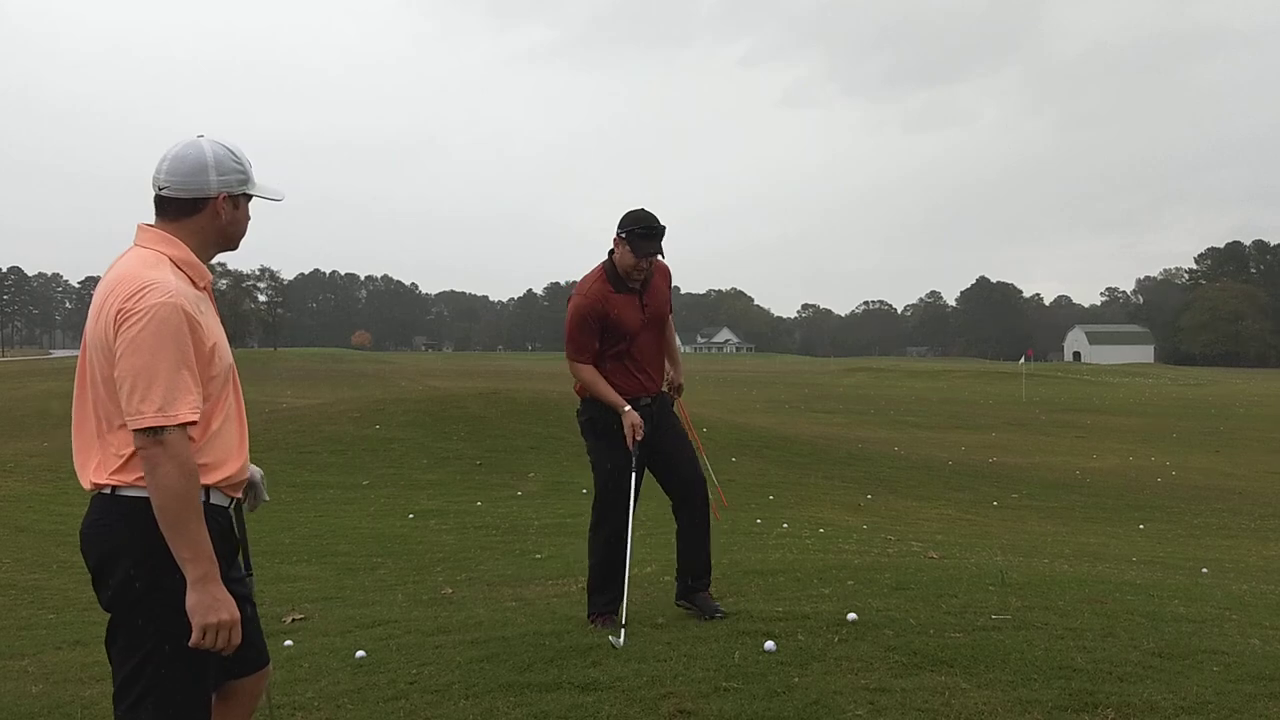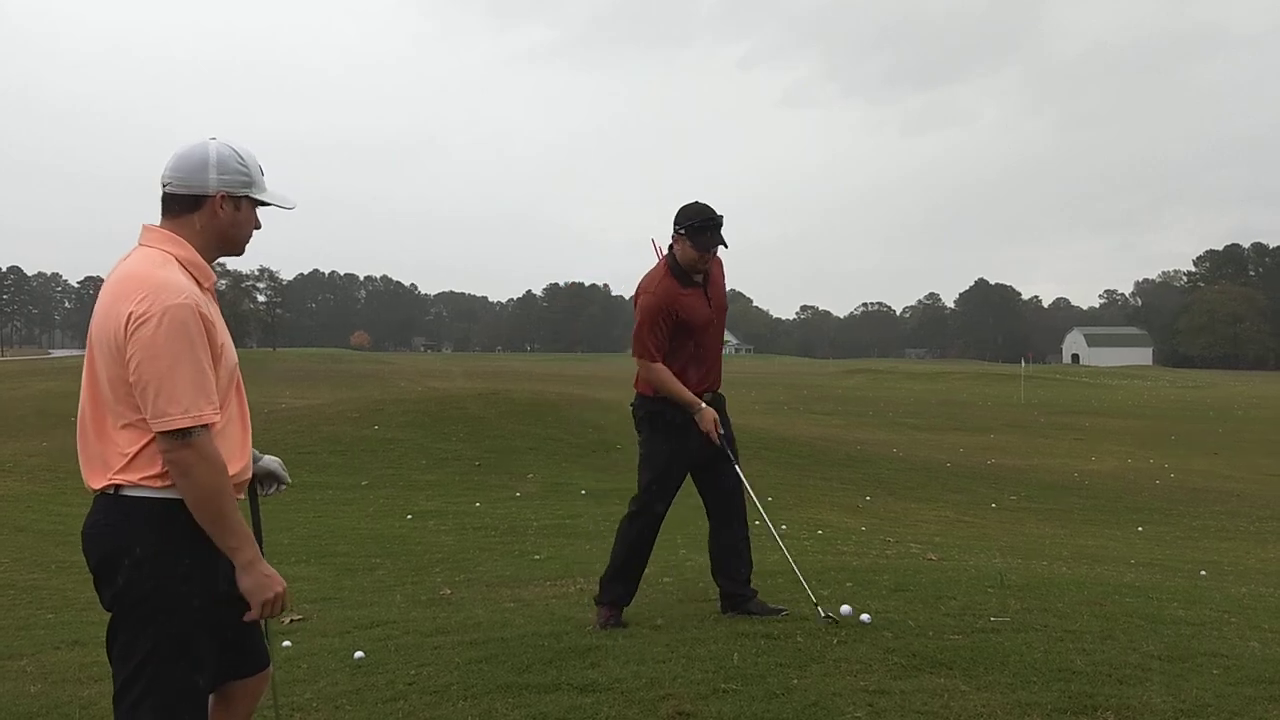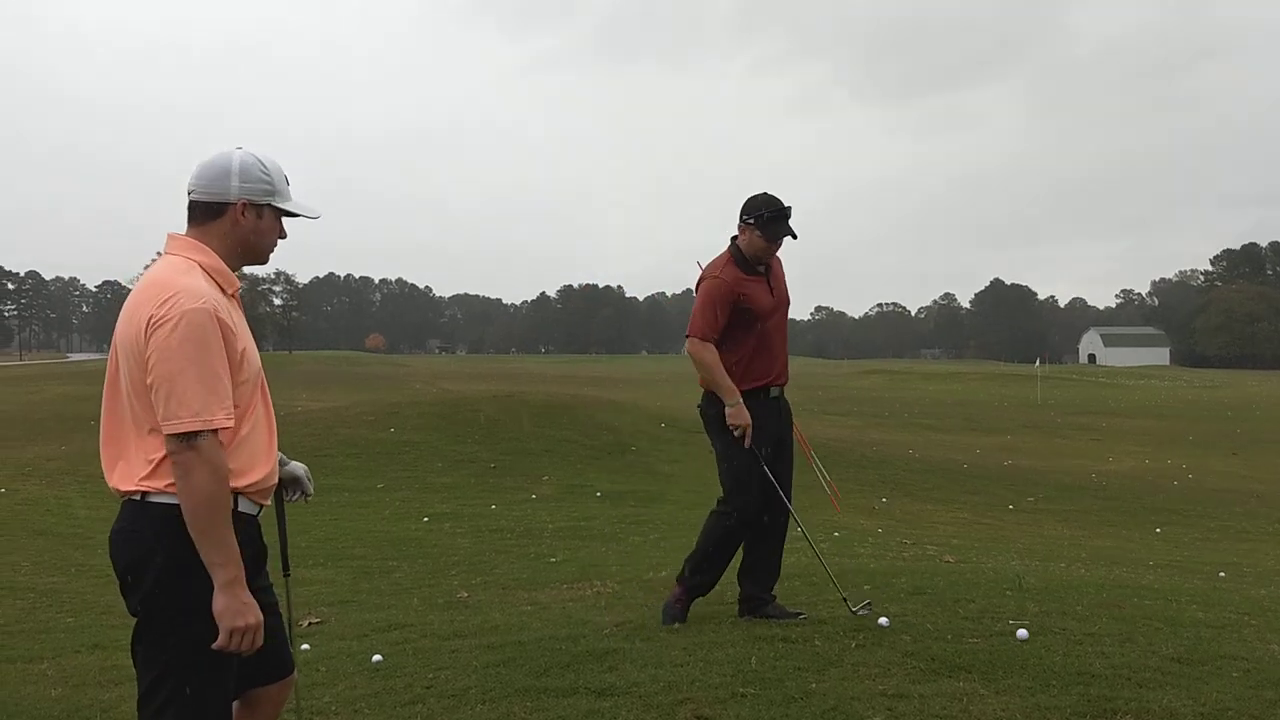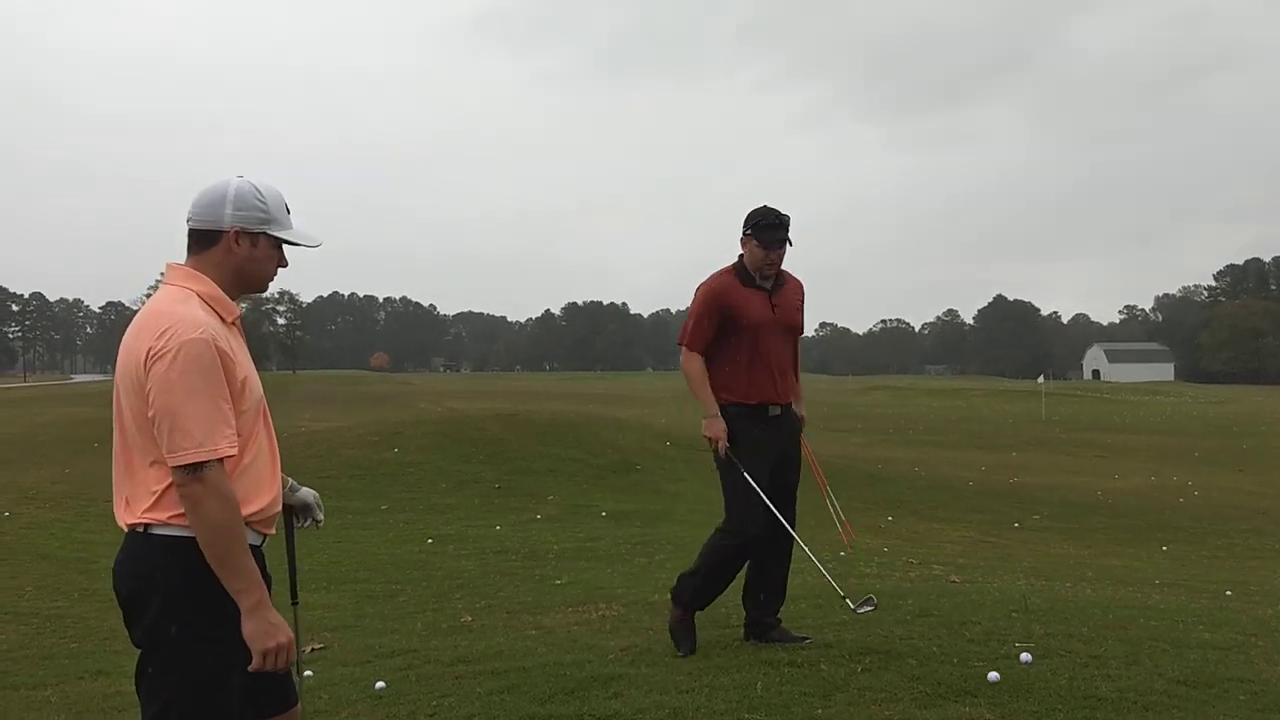
dt=0.5s
person 1, frame 1
left shoulder: (166, 277)
right shoulder: (159, 294)
right elbow: (160, 445)
left wrist: (232, 467)
right wrist: (202, 580)
left hip: (186, 520)
right hip: (157, 531)
person 1, frame 2
left shoulder: (166, 278)
right shoulder: (168, 295)
right elbow: (184, 446)
left wrist: (244, 458)
right wrist: (249, 561)
left hip: (177, 523)
right hip: (159, 532)
person 1, frame 3
left shoulder: (197, 287)
right shoulder: (190, 301)
right elbow: (191, 451)
left wrist: (268, 461)
right wrist: (228, 583)
left hip: (208, 528)
right hip: (185, 539)
person 1, frame 4
left shoulder: (201, 318)
right shoulder: (188, 330)
right elbow: (197, 480)
left wrist: (279, 487)
right wrist: (256, 606)
left hip: (211, 561)
right hip: (189, 569)
person 2, frame 1
left shoulder: (660, 275)
right shoulder: (589, 296)
right elbow: (579, 365)
left wrist: (676, 366)
right wrist: (623, 409)
left hip: (656, 405)
right hip: (609, 415)
left knee: (692, 489)
right knee: (613, 511)
left ankle: (693, 587)
right ankle: (603, 606)
person 2, frame 2
left shoulder: (713, 268)
right shoulder: (658, 291)
right elbow: (647, 362)
right wrist: (696, 408)
left hip: (708, 405)
right hip: (667, 411)
left knee: (729, 502)
right knee: (649, 507)
left ankle: (737, 594)
right ankle: (611, 601)
person 2, frame 3
left shoulder: (773, 267)
right shoulder: (721, 279)
right elbow: (698, 345)
right wrist: (733, 403)
left hip: (774, 402)
right hip: (737, 409)
left knee: (776, 504)
right knee: (739, 504)
left ankle: (757, 597)
right ankle: (687, 588)
person 2, frame 4
left shoulder: (793, 288)
right shoulder: (718, 290)
right elbow: (690, 354)
left wrist: (796, 400)
right wrist: (711, 415)
left hip: (782, 421)
right hip: (738, 423)
left knee: (779, 527)
right knee: (743, 527)
left ankle: (762, 620)
right ankle: (685, 601)
